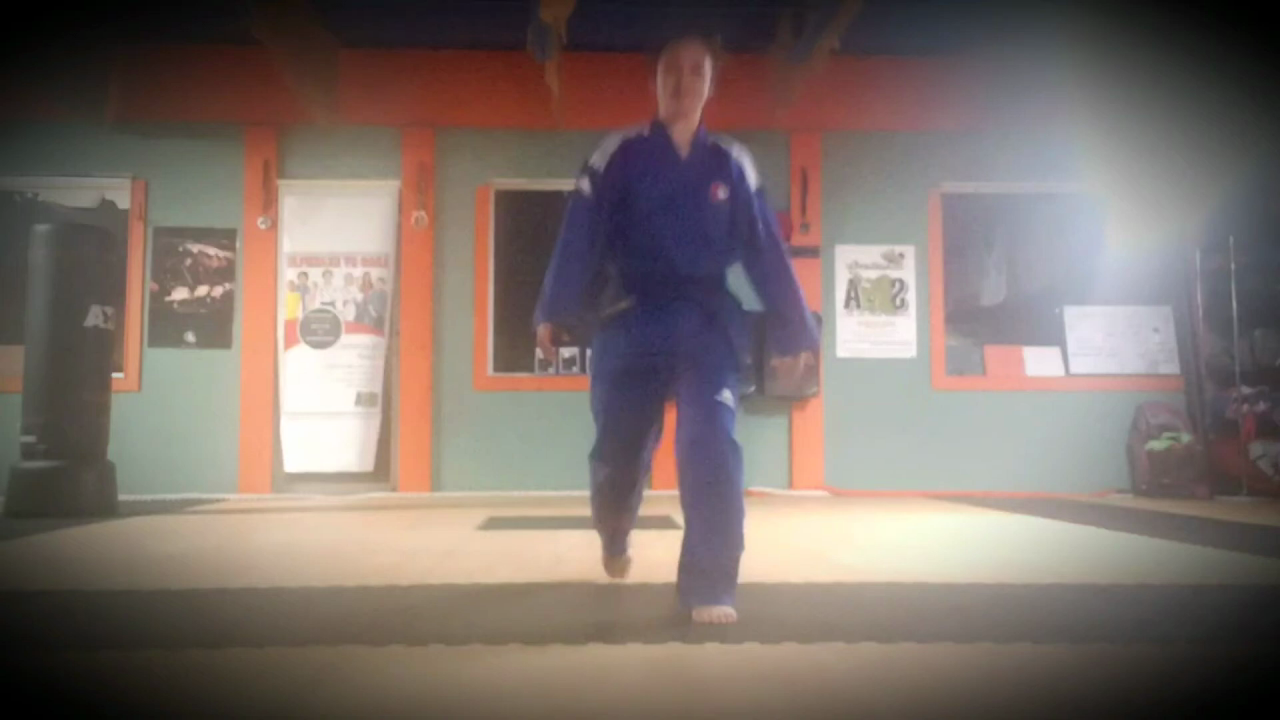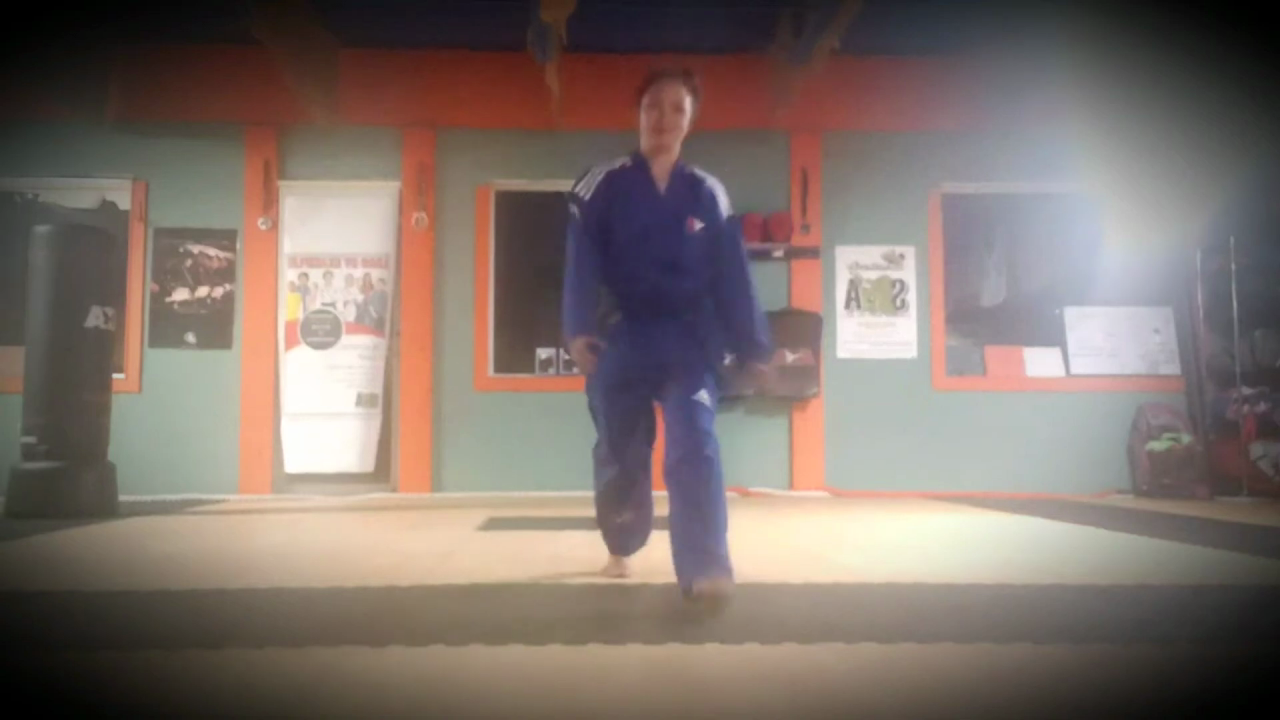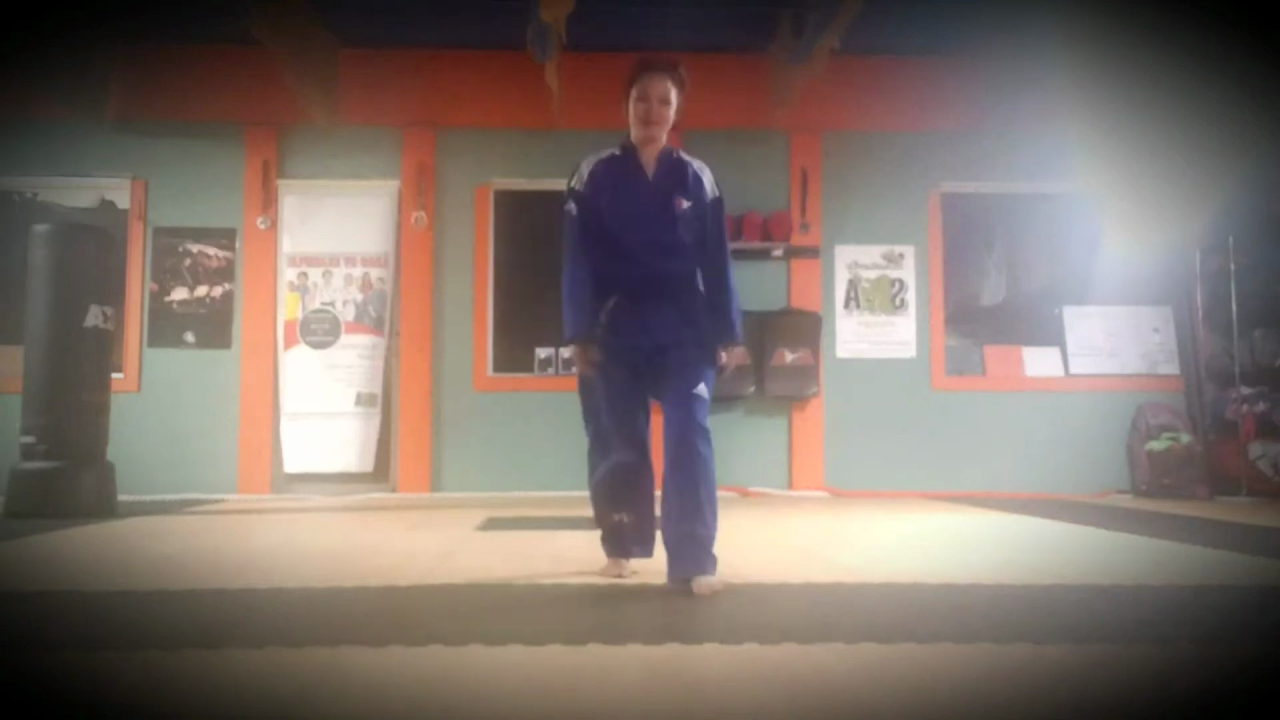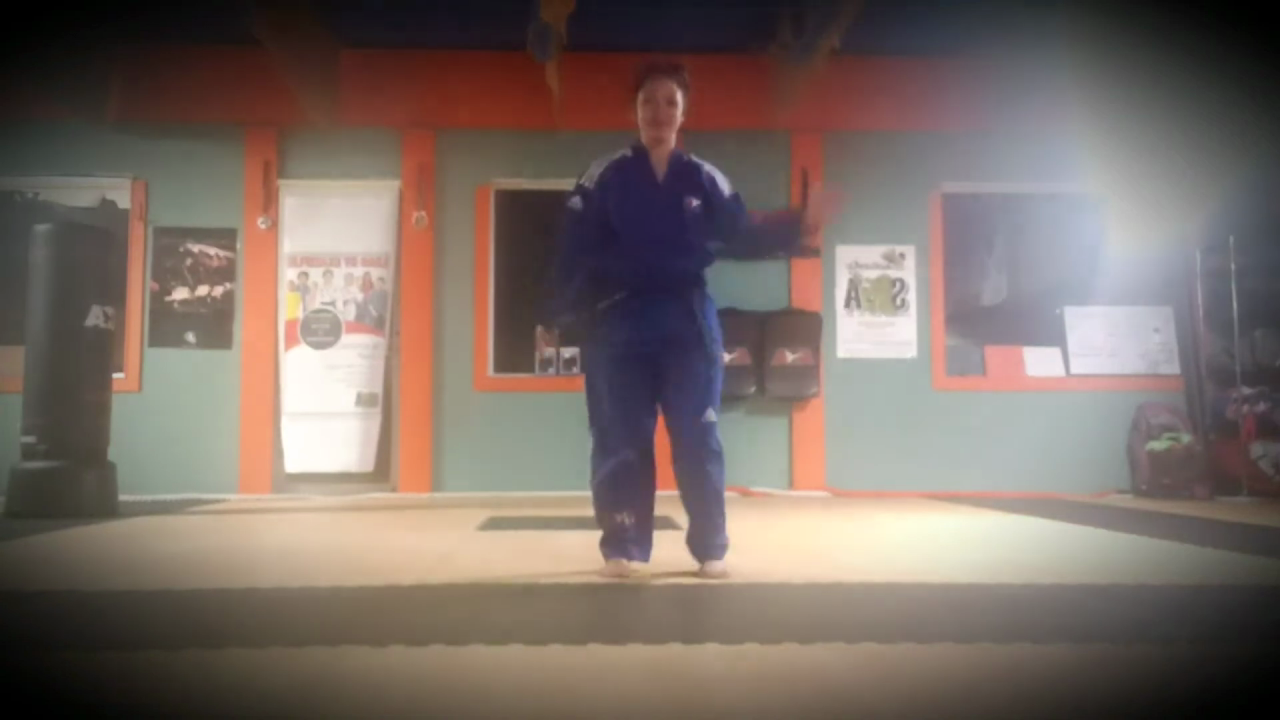
dt=0.2s
person 1, frame 1
left shoulder: (733, 164)
right shoulder: (620, 155)
left elbow: (764, 250)
right elbow: (581, 237)
left wrist: (792, 328)
right wrist: (555, 310)
left hip: (707, 323)
right hip: (632, 321)
left knee: (712, 452)
right knee: (620, 450)
left ankle: (710, 588)
right ankle: (613, 541)
person 1, frame 2
left shoulder: (708, 193)
right shoulder: (603, 185)
left elbow: (731, 275)
right elbow: (583, 264)
left wrist: (751, 345)
right wrist: (580, 326)
left hip: (688, 339)
right hip: (620, 339)
left knee: (694, 444)
right knee: (621, 450)
left ankle: (705, 567)
right ankle: (621, 545)
person 1, frame 3
left shoulder: (696, 177)
right shoulder: (596, 175)
left elbow: (714, 256)
right elbow: (579, 258)
left wrist: (725, 329)
right wrist: (580, 332)
left hip: (684, 323)
right hip: (617, 324)
left knee: (691, 435)
right knee: (617, 441)
left ankle: (693, 562)
right ankle: (622, 546)
person 1, frame 4
left shoulder: (704, 179)
right shoulder: (604, 177)
left elbow: (743, 237)
right elbow: (573, 248)
left wrist: (796, 226)
right wrist: (553, 315)
left hip: (687, 321)
right hip: (620, 321)
left knee: (695, 436)
right knee: (621, 439)
left ankle: (709, 546)
right ankle: (623, 546)
